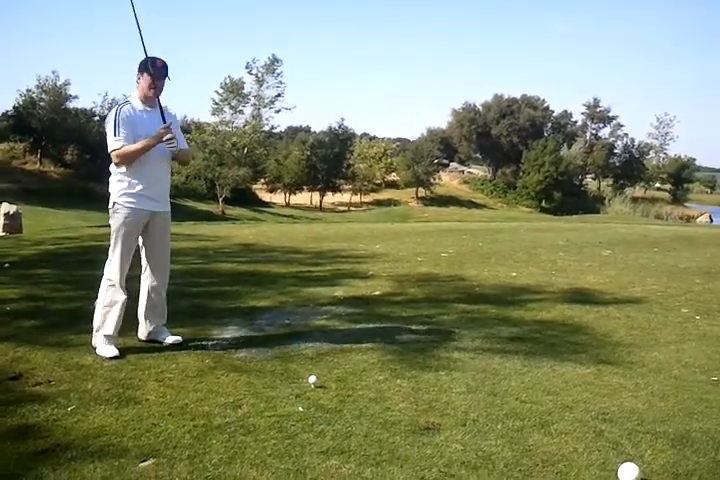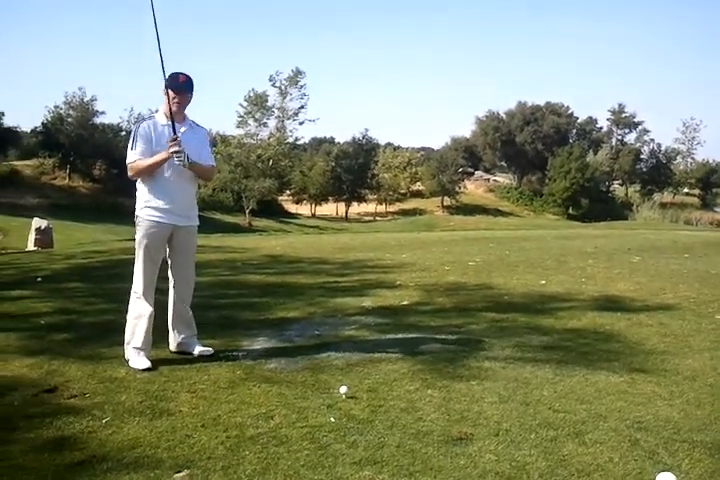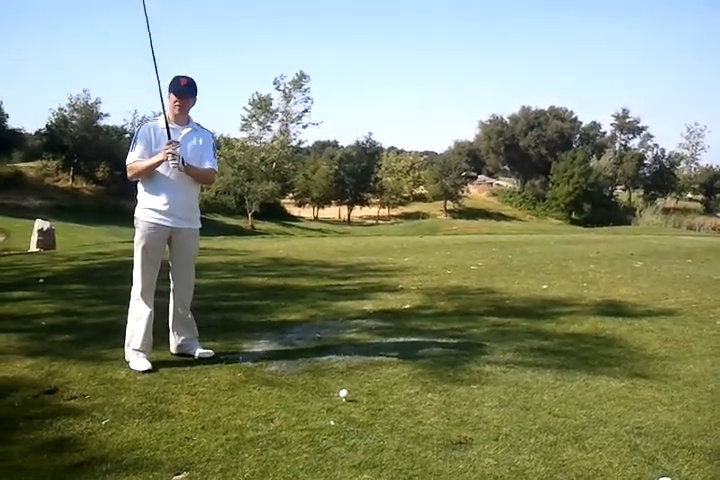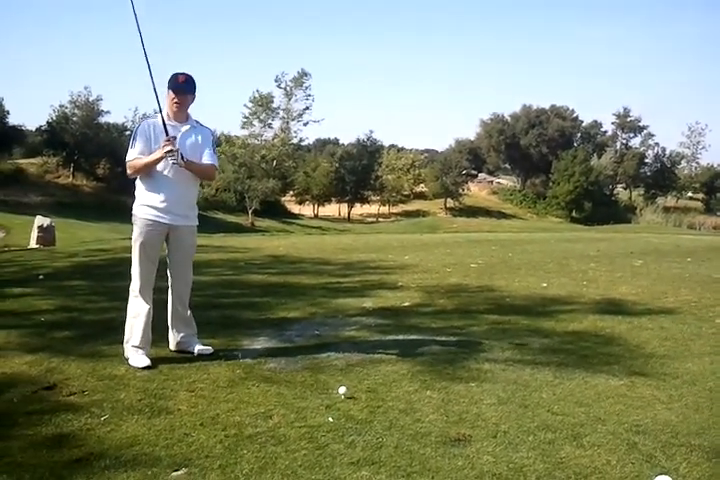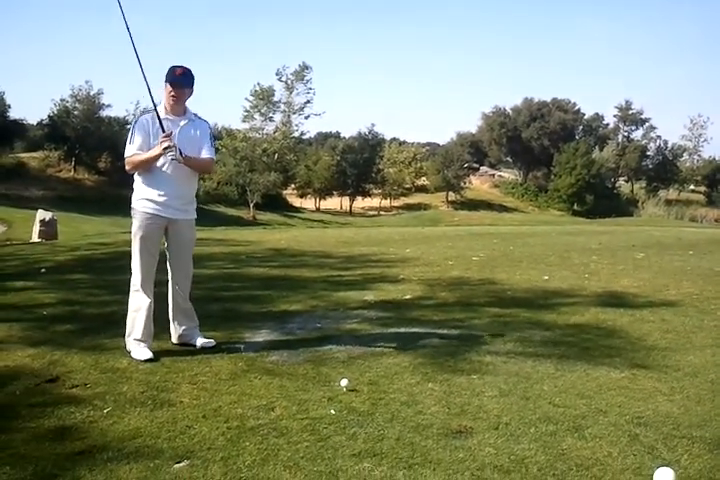
dt=0.2s
person 1, frame 1
left shoulder: (168, 116)
right shoulder: (123, 112)
left elbow: (185, 158)
right elbow: (120, 156)
left wrist: (175, 147)
right wrist: (153, 140)
left hip: (160, 204)
right hip: (128, 202)
left knee: (158, 268)
right knee: (117, 270)
left ankle: (152, 327)
right ankle: (103, 335)
person 1, frame 2
left shoulder: (199, 132)
right shoulder: (146, 127)
left elbow: (209, 173)
right elbow: (133, 170)
left wrist: (188, 162)
right wrist: (164, 155)
left hip: (187, 218)
right hip: (153, 216)
left knee: (184, 282)
right knee: (144, 284)
left ankle: (183, 338)
right ankle: (135, 348)
person 1, frame 3
left shoulder: (204, 136)
right shoulder: (148, 130)
left elbow: (210, 177)
right elbow: (132, 171)
left wrist: (184, 166)
right wrist: (160, 158)
left hip: (187, 221)
right hip: (151, 217)
left knee: (184, 284)
right knee: (144, 285)
left ankle: (184, 340)
right ankle: (136, 349)
person 1, frame 4
left shoulder: (203, 133)
right shoulder: (147, 127)
left elbow: (211, 173)
right elbow: (132, 168)
left wrist: (184, 161)
right wrist: (159, 155)
left hip: (185, 218)
right hip: (149, 214)
left knee: (182, 281)
right knee: (142, 282)
left ankle: (183, 337)
right ankle: (135, 346)
person 1, frame 5
left shoulder: (201, 126)
right shoulder: (145, 121)
left elbow: (208, 166)
right elbow: (130, 164)
left wrist: (182, 157)
right wrist: (157, 152)
left hip: (184, 211)
right hip: (148, 208)
left knee: (182, 275)
right knee: (143, 276)
left ankle: (184, 331)
right ankle: (137, 339)
